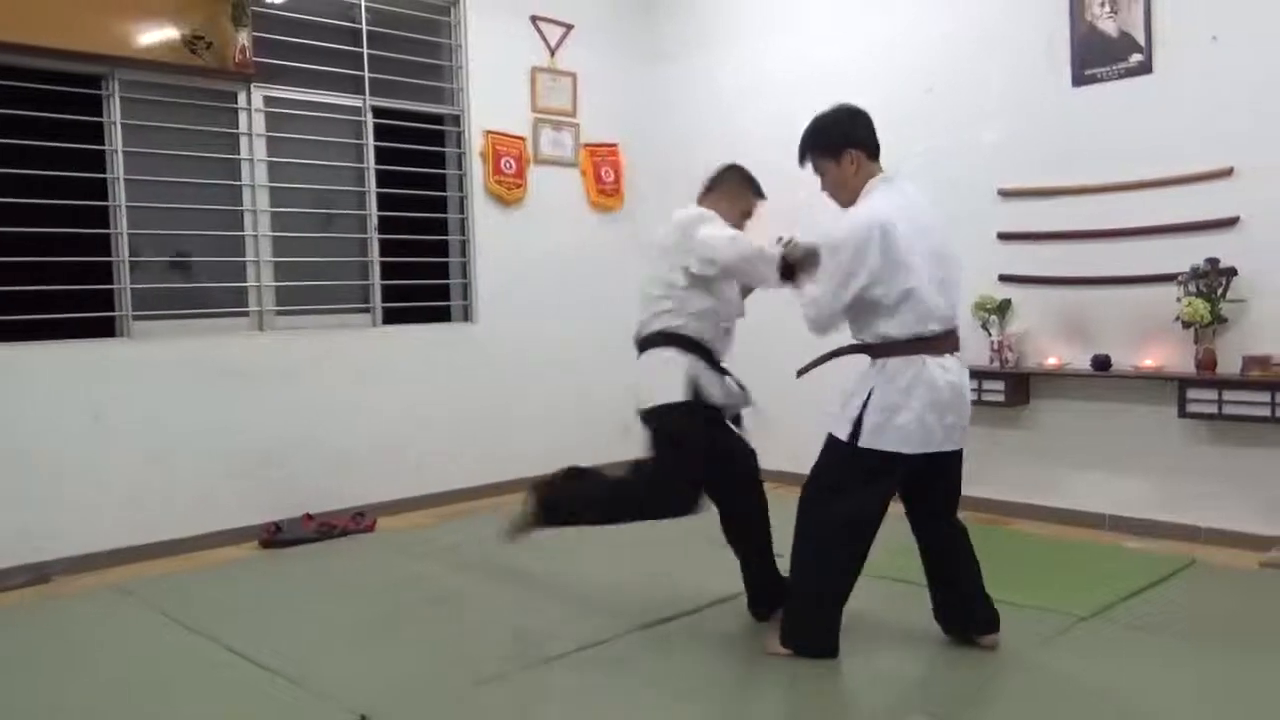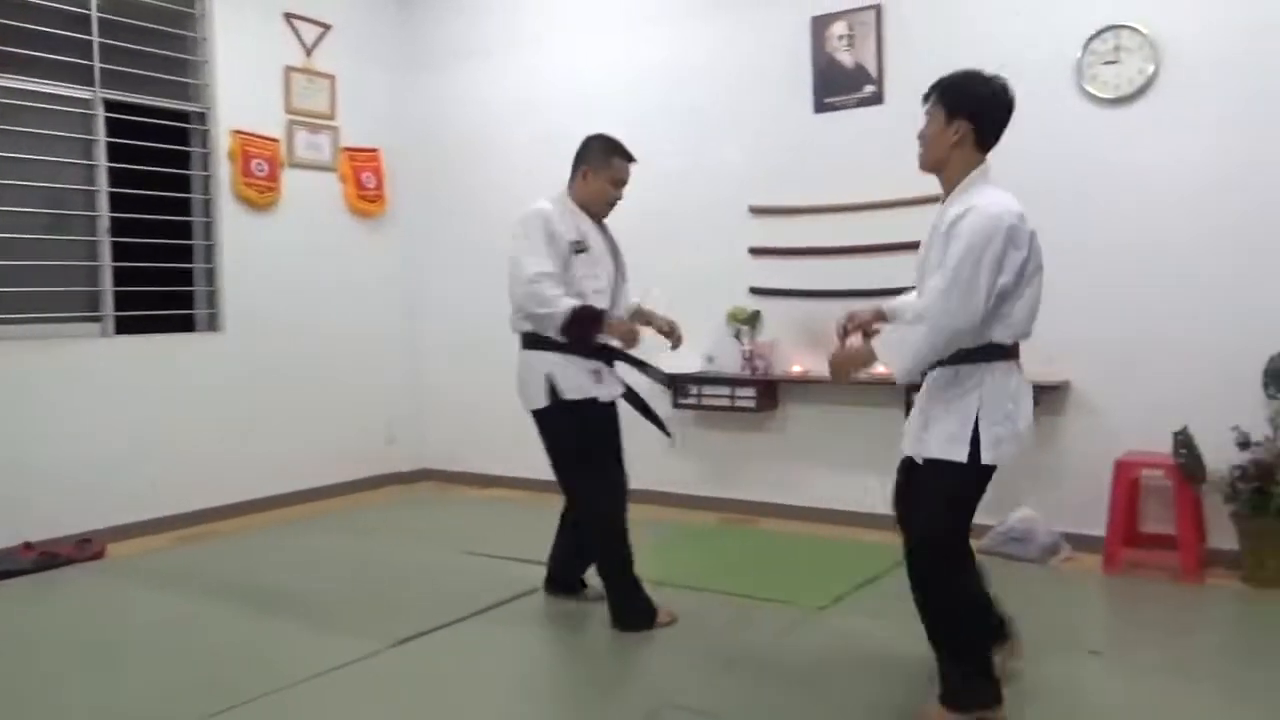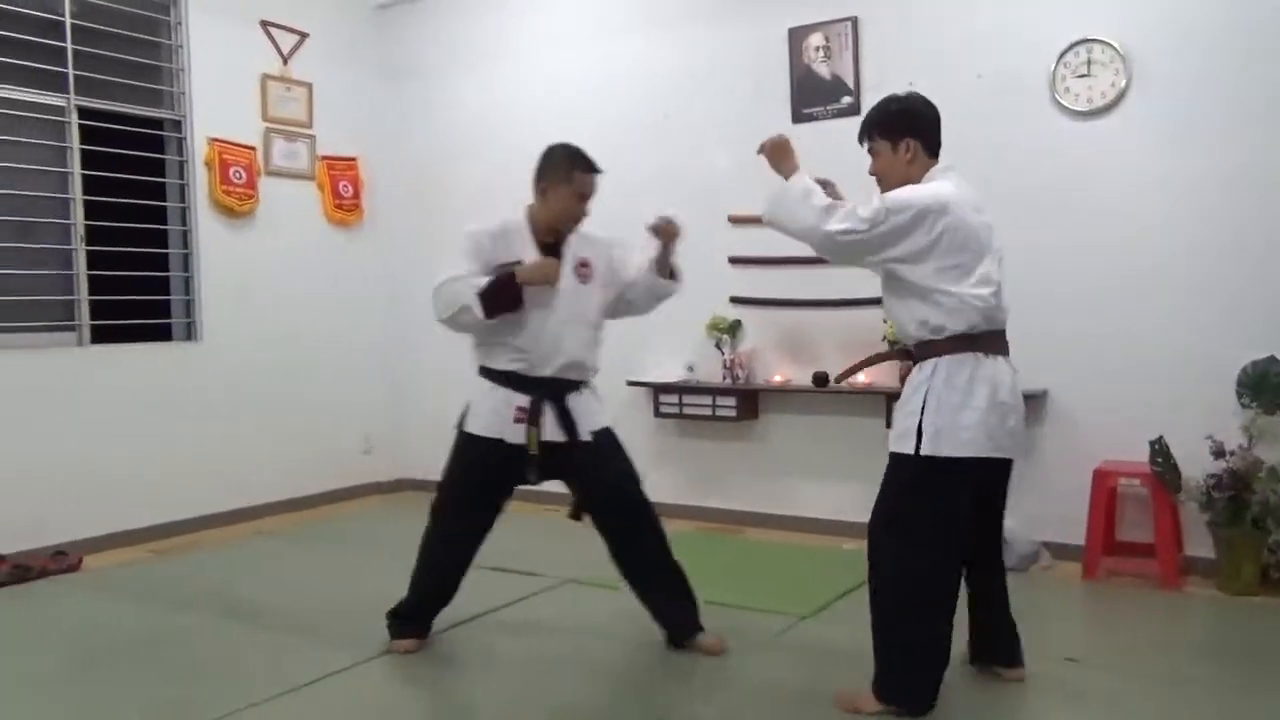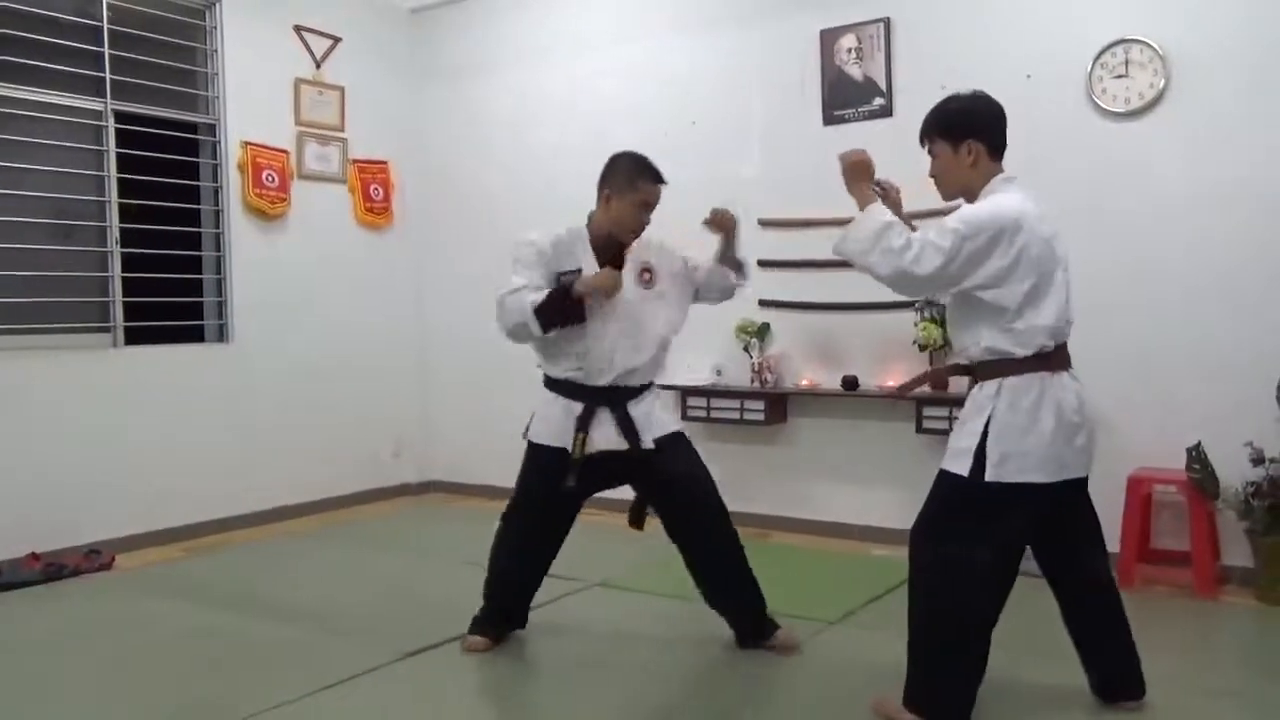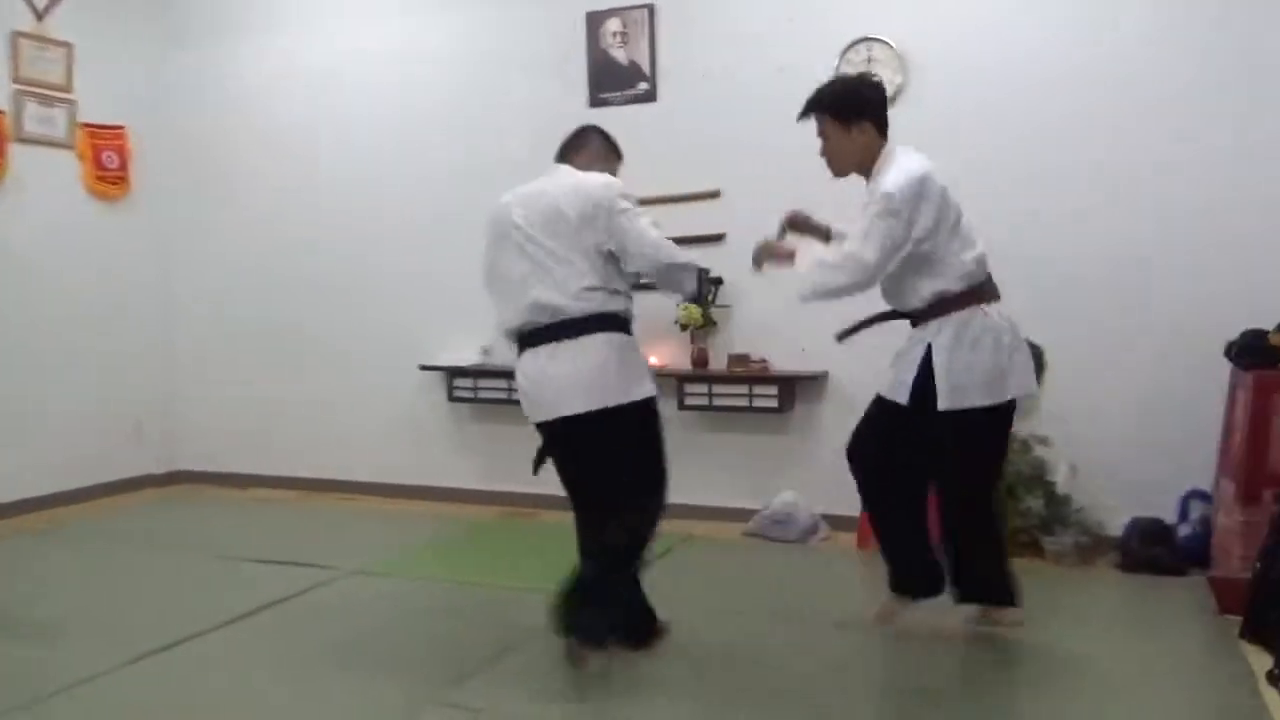
dt=1s
person 1, frame 1
left shoulder: (861, 224)
right shoulder: (910, 206)
left elbow: (820, 314)
left wrist: (806, 280)
right wrist: (824, 268)
left hip: (899, 383)
right hip: (944, 376)
left knee: (831, 507)
right knee: (934, 508)
left ankle: (805, 633)
right ankle: (975, 621)
person 1, frame 2
left shoulder: (988, 215)
right shoulder: (962, 206)
left elbow: (952, 312)
left wrist: (873, 354)
right wrist: (883, 313)
left hip: (977, 393)
right hip: (955, 385)
left knee: (934, 539)
right knee: (919, 508)
right ankle: (991, 634)
person 1, frame 3
left shoulder: (922, 205)
right shoulder: (954, 202)
left elbow: (836, 233)
right elbow: (866, 238)
left wrist: (790, 173)
right wrist: (832, 200)
left hip: (951, 387)
right hip: (985, 384)
left knee: (905, 539)
right knee: (972, 530)
right ankle: (997, 650)
person 1, frame 4
left shoulder: (990, 219)
right shoulder: (1018, 211)
left elbow: (909, 269)
right elbow: (941, 266)
left wrist: (864, 199)
right wrist: (898, 218)
left hip: (1013, 409)
right hip: (1051, 403)
left knee: (949, 551)
right knee: (1073, 552)
person 1, frame 5
left shoulder: (903, 182)
right shoulder: (899, 173)
left elbow: (863, 265)
right elbow: (882, 253)
left wrist: (792, 259)
right wrist: (824, 234)
left hip: (956, 342)
right hip: (970, 337)
left knee: (878, 455)
right knee: (967, 478)
left ankle: (915, 581)
right ankle: (992, 595)
person 2, frame 1
left shoulder: (699, 242)
right shoulder: (696, 225)
left elbow: (718, 307)
right elbow: (739, 255)
left wrist: (764, 269)
right wrist: (790, 263)
left hip: (694, 383)
right hip: (678, 376)
left knee: (740, 481)
right knee: (676, 488)
left ankle: (770, 596)
right ankle: (553, 499)
person 2, frame 2
left shoulder: (594, 230)
right shoulder: (542, 220)
right elbow: (534, 295)
left wrist: (641, 317)
right wrist: (602, 324)
left hip: (585, 373)
right hip: (558, 375)
left knee: (593, 483)
right knee: (601, 488)
left ankle: (565, 575)
right ankle: (631, 607)
person 2, frame 3
left shoulder: (596, 249)
right shoulder: (488, 242)
left elbow: (639, 297)
right elbow: (450, 307)
left wrist: (663, 253)
right wrist: (515, 280)
left hip: (571, 407)
right hip: (502, 406)
left knee: (626, 508)
right knee: (457, 517)
left ankle: (682, 622)
right ankle: (412, 620)
person 2, frame 4
left shoulder: (658, 256)
right shoulder: (546, 250)
left elbow: (718, 286)
right elbow: (513, 318)
left wrist: (728, 243)
right wrist: (579, 292)
left hip: (639, 415)
right hip: (568, 416)
left knee: (701, 512)
right knee: (530, 523)
left ankle: (753, 624)
right ankle: (497, 619)
person 2, frame 5
left shoulder: (506, 208)
right shoulder: (599, 191)
left elbow: (505, 285)
right elbow: (659, 259)
right wrist: (694, 278)
left hip: (541, 370)
right hip: (602, 363)
left knee: (596, 504)
right knee: (637, 497)
left ankle: (626, 620)
right ankle: (586, 613)
